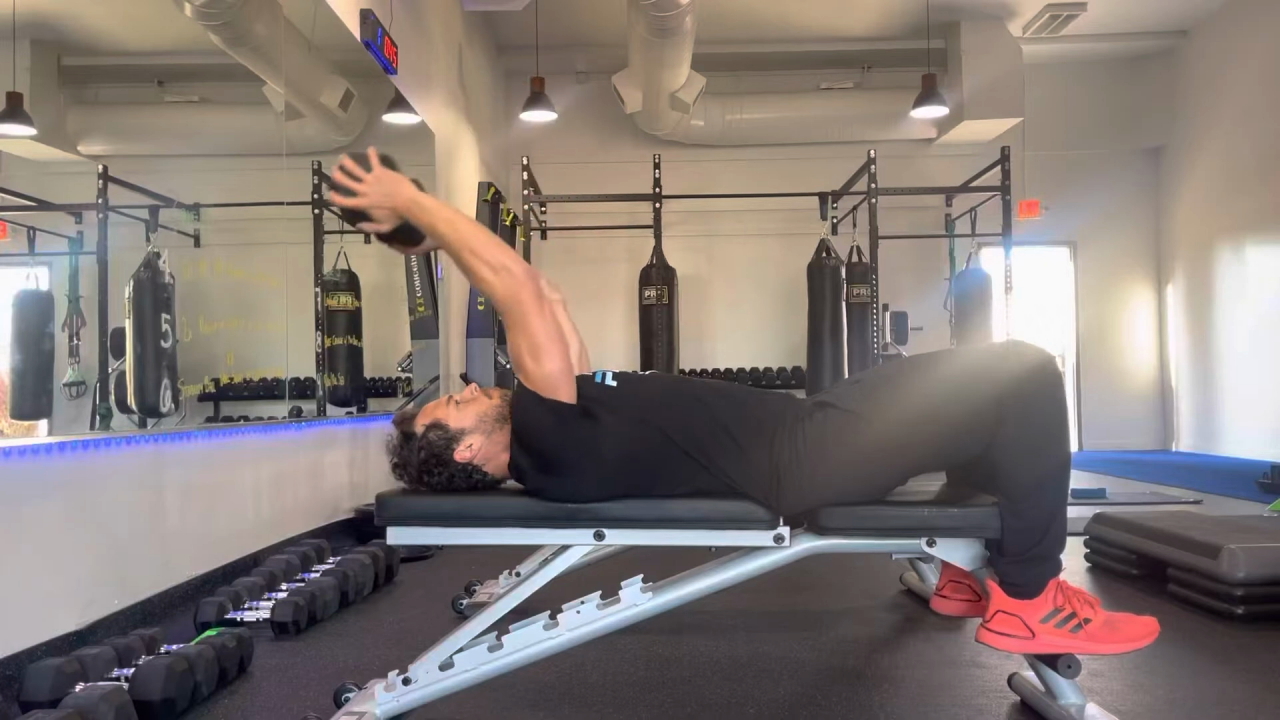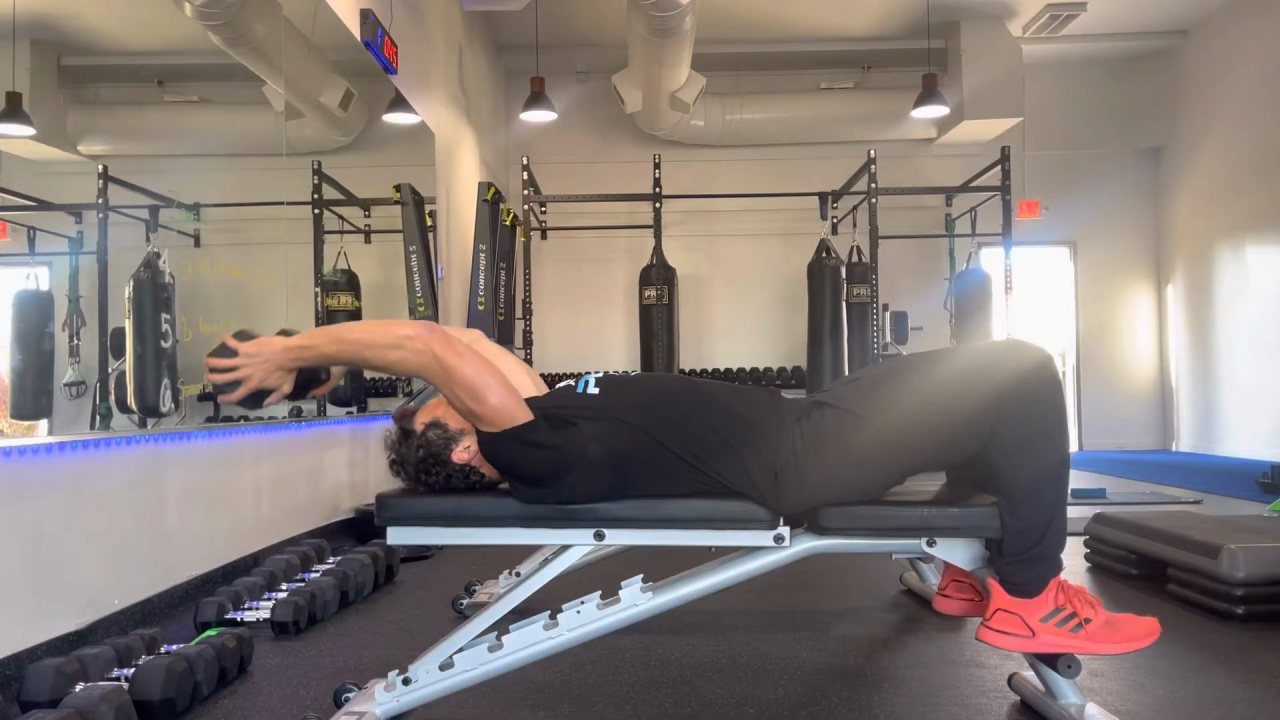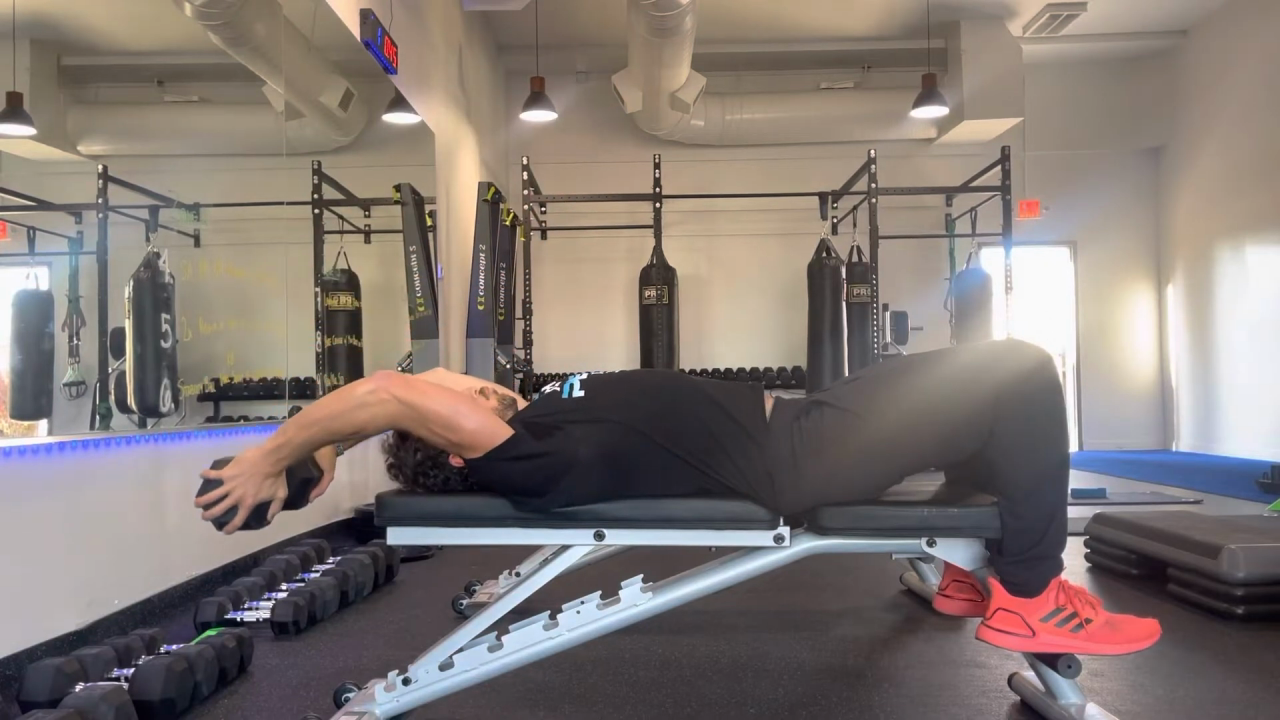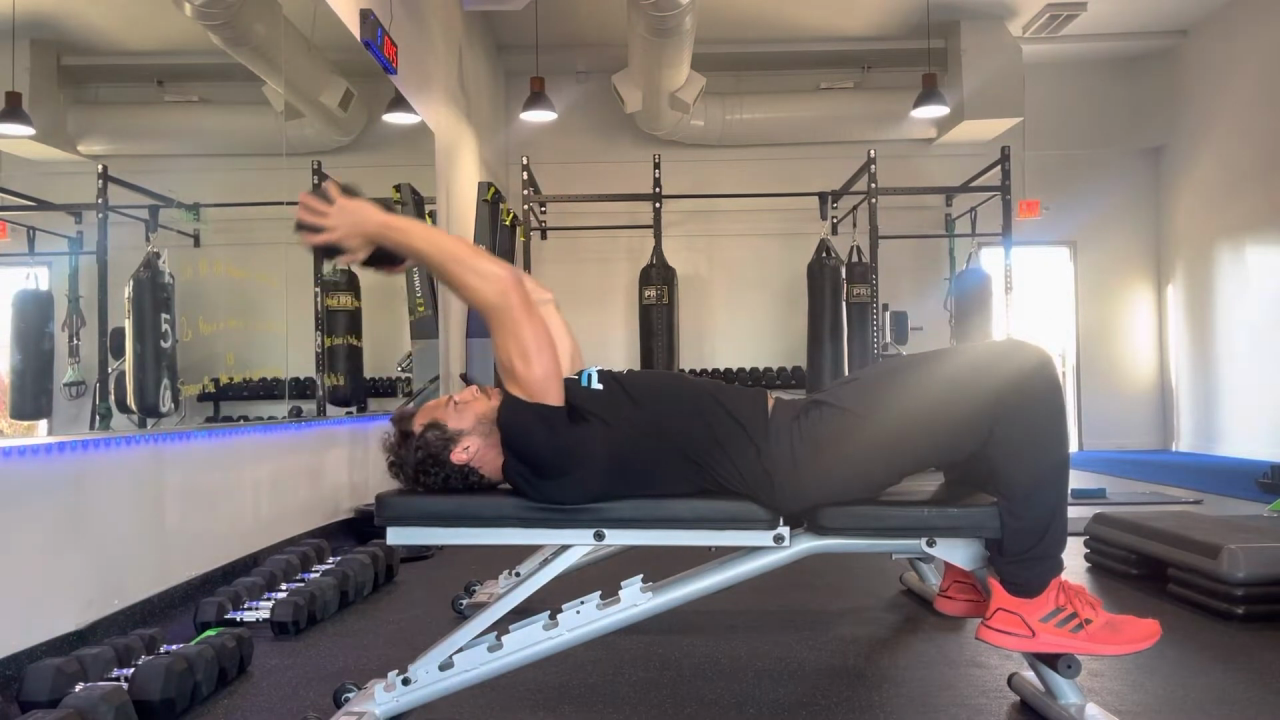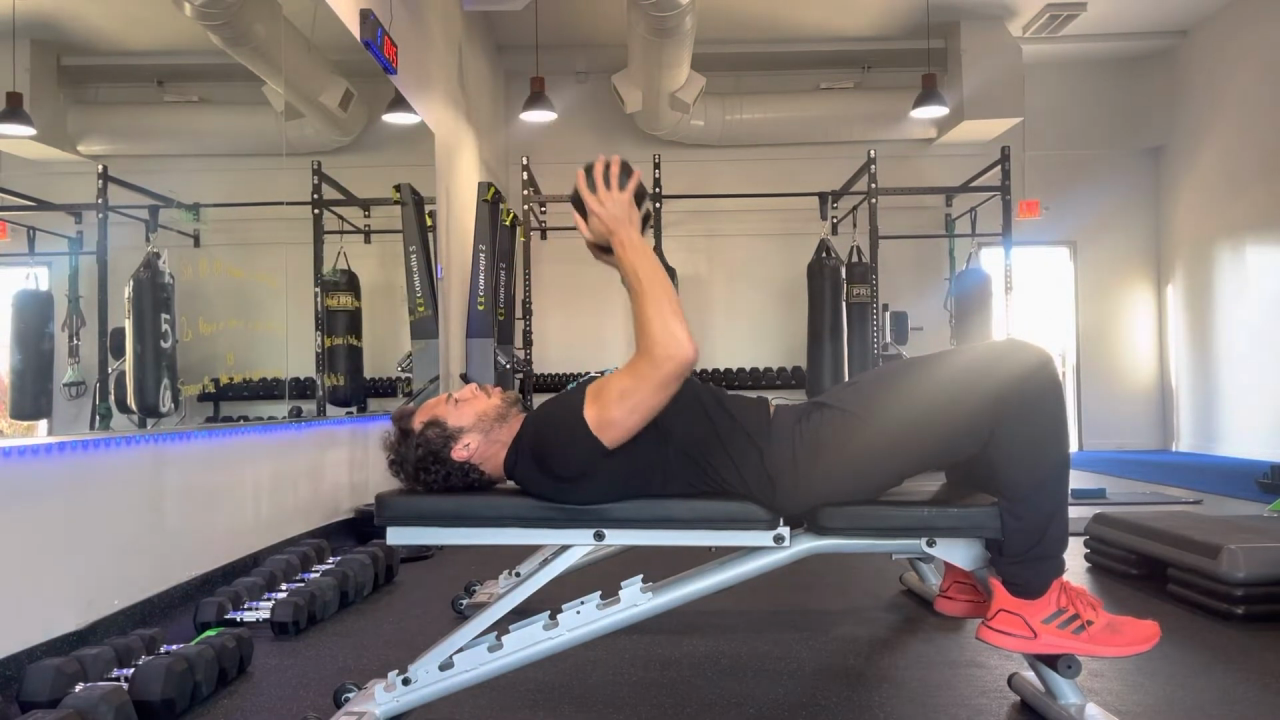
dt=1s
person 1, frame 1
left shoulder: (549, 431)
right shoulder: (550, 451)
left elbow: (535, 305)
right elbow: (522, 295)
left wrist: (424, 221)
right wrist: (408, 201)
left hip: (802, 427)
right hip: (804, 460)
left knee: (995, 374)
right knee: (1025, 376)
left ankle: (974, 570)
right ankle: (1025, 602)
person 1, frame 2
left shoulder: (541, 418)
right shoulder: (537, 460)
left elbow: (462, 346)
right elbow: (432, 344)
left wrist: (302, 350)
right wrist: (287, 353)
left hip: (797, 419)
right hip: (803, 458)
left knee: (990, 375)
right knee: (1023, 374)
left ankle: (972, 568)
right ankle: (1027, 598)
person 1, frame 3
left shoulder: (534, 419)
right shoulder: (521, 464)
left elbow: (414, 386)
right elbow: (396, 392)
left wrist: (314, 442)
right wrist: (271, 456)
left hip: (796, 418)
right hip: (802, 459)
left knee: (990, 376)
right knee: (1022, 373)
left ankle: (971, 567)
right ankle: (1027, 598)
person 1, frame 4
left shoulder: (549, 418)
right shoulder: (540, 453)
left elbow: (532, 303)
right elbow: (508, 296)
left wrist: (391, 232)
right wrist: (383, 224)
left hip: (790, 422)
right hip: (797, 456)
left knee: (987, 380)
right knee: (1022, 375)
left ankle: (980, 568)
right ankle: (1030, 602)
person 1, frame 5
left shoulder: (556, 424)
right shoulder: (553, 449)
left elbow: (659, 359)
right elbow: (675, 352)
left wrist: (619, 254)
right wrist: (625, 236)
left hip: (796, 430)
right hip: (800, 460)
left knee: (989, 378)
right knee: (1022, 373)
left ankle: (976, 571)
right ankle: (1030, 601)
